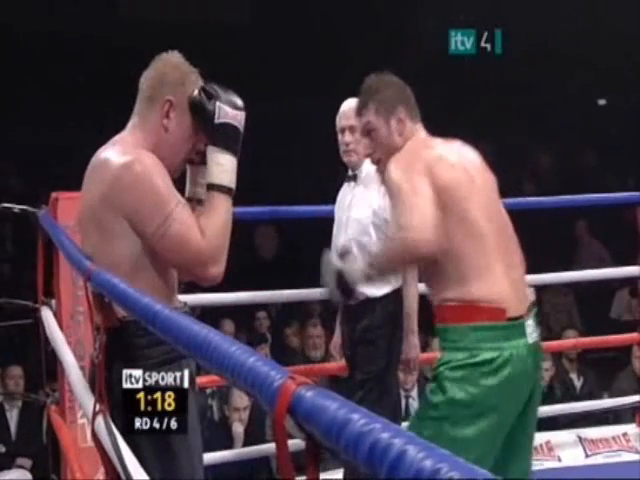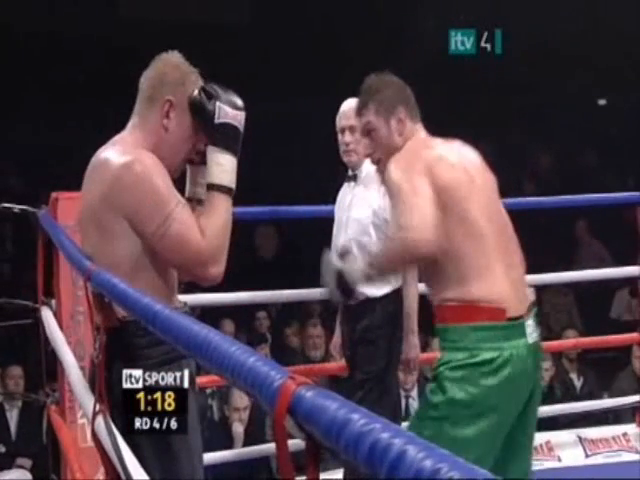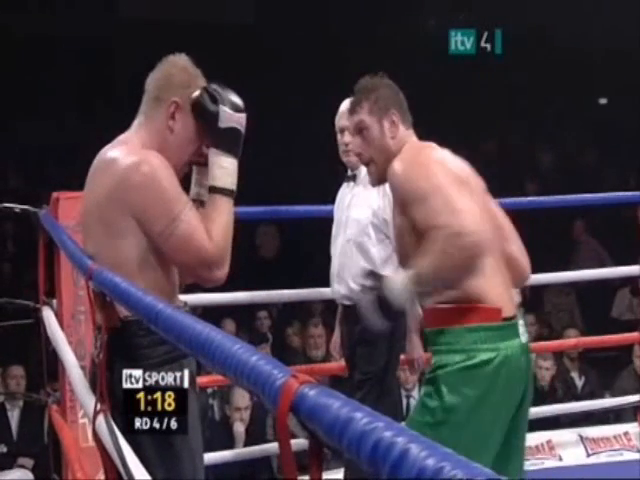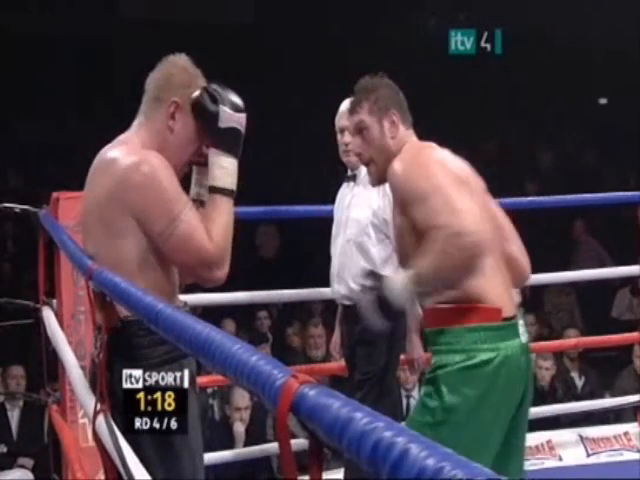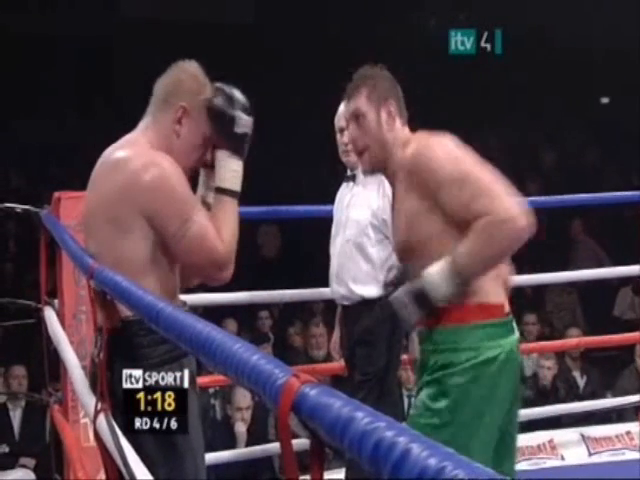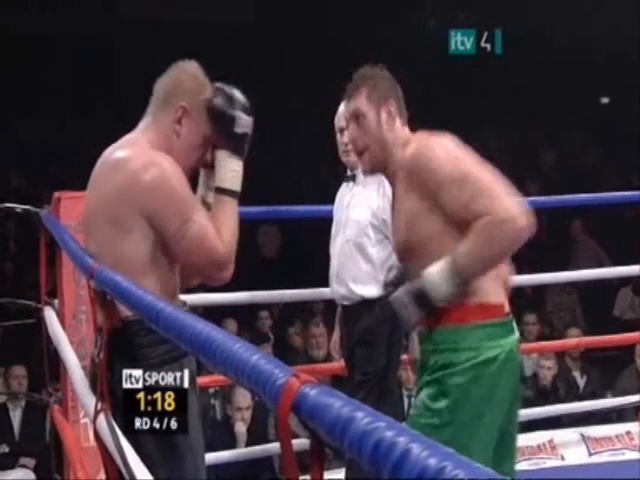
dt=0.3s
person 1, frame 1
left shoulder: (112, 160)
right shoulder: (137, 167)
left elbow: (179, 257)
right elbow: (208, 264)
left wrist: (200, 175)
right wrist: (223, 157)
left hip: (129, 350)
right hip: (148, 354)
person 1, frame 2
left shoulder: (111, 160)
right shoulder: (137, 167)
left elbow: (177, 262)
right elbow: (207, 264)
left wrist: (200, 176)
right wrist: (223, 158)
left hip: (129, 350)
right hip: (149, 354)
person 1, frame 3
left shoulder: (113, 160)
right shoulder: (144, 167)
left elbow: (179, 266)
right elbow: (212, 264)
left wrist: (202, 180)
right wrist: (225, 160)
left hip: (127, 349)
right hip: (150, 353)
person 1, frame 4
left shoulder: (113, 160)
right shoulder: (145, 168)
left elbow: (179, 267)
right elbow: (212, 265)
left wrist: (203, 180)
right wrist: (225, 161)
left hip: (127, 348)
right hip: (150, 352)
person 1, frame 5
left shoulder: (116, 161)
right shoulder: (154, 170)
left elbow: (181, 270)
right elbow: (218, 264)
left wrist: (209, 180)
right wrist: (230, 163)
left hip: (125, 347)
right hip: (152, 351)
person 1, frame 6
left shoulder: (115, 160)
right shoulder: (155, 170)
right elbow: (218, 264)
left wrist: (210, 182)
right wrist: (230, 162)
left hip: (123, 346)
right hip: (151, 350)
person 2, frame 1
left shoulder: (405, 161)
right shoulder: (463, 154)
left elbow: (419, 238)
left wrist: (356, 269)
left hip: (480, 346)
right hip: (521, 338)
person 2, frame 2
left shoulder: (405, 160)
right shoulder: (464, 154)
left elbow: (419, 239)
left wrist: (356, 269)
left hip: (478, 346)
right hip: (520, 337)
person 2, frame 3
left shoulder: (409, 164)
right shoulder: (448, 162)
left elbow: (467, 239)
right elbow: (518, 267)
left wrist: (399, 287)
left hip: (472, 349)
right hip: (508, 342)
person 2, frame 4
left shoulder: (409, 164)
right shoulder: (444, 163)
left elbow: (467, 240)
right elbow: (518, 268)
left wrist: (399, 287)
left hip: (472, 349)
right hip: (507, 341)
person 2, frame 5
left shoulder: (425, 153)
right shoulder: (403, 183)
left elbow: (512, 220)
left wrist: (435, 283)
left hip: (468, 347)
right hip: (480, 343)
person 2, frame 6
left shoulder: (425, 153)
right shoulder: (401, 185)
left elbow: (512, 220)
left wrist: (435, 283)
left hip: (468, 347)
right hip: (465, 345)
person 3, frame 1
left shoulder: (387, 184)
right shoulder: (345, 191)
left elbow: (409, 262)
left wrist: (411, 333)
right wrist: (340, 324)
left hip: (382, 311)
right hip: (354, 311)
left knee: (368, 411)
right knee: (378, 408)
person 3, frame 2
left shoulder: (387, 184)
right shoulder: (345, 191)
left elbow: (409, 263)
left wrist: (411, 334)
right wrist: (340, 324)
left hip: (382, 311)
right hip: (354, 311)
left knee: (367, 410)
right knee: (378, 407)
person 3, frame 3
left shoulder: (387, 185)
right shoulder: (344, 190)
right wrist: (339, 324)
left hip: (381, 312)
right hip: (353, 312)
left knee: (366, 411)
right knee: (380, 408)
person 3, frame 4
left shoulder: (387, 184)
right shoulder: (344, 190)
right wrist: (340, 324)
left hip: (380, 312)
right hip: (353, 312)
left knee: (366, 409)
right knee: (380, 407)
person 3, frame 5
left shoulder: (386, 183)
right shoulder: (344, 190)
right wrist: (339, 323)
left hip: (379, 312)
right hip: (353, 312)
left knee: (366, 410)
right knee: (380, 407)
person 3, frame 6
left shoulder: (386, 182)
right shoulder: (344, 190)
right wrist: (339, 321)
left hip: (379, 312)
right hip: (353, 311)
left knee: (368, 409)
right knee: (379, 407)
